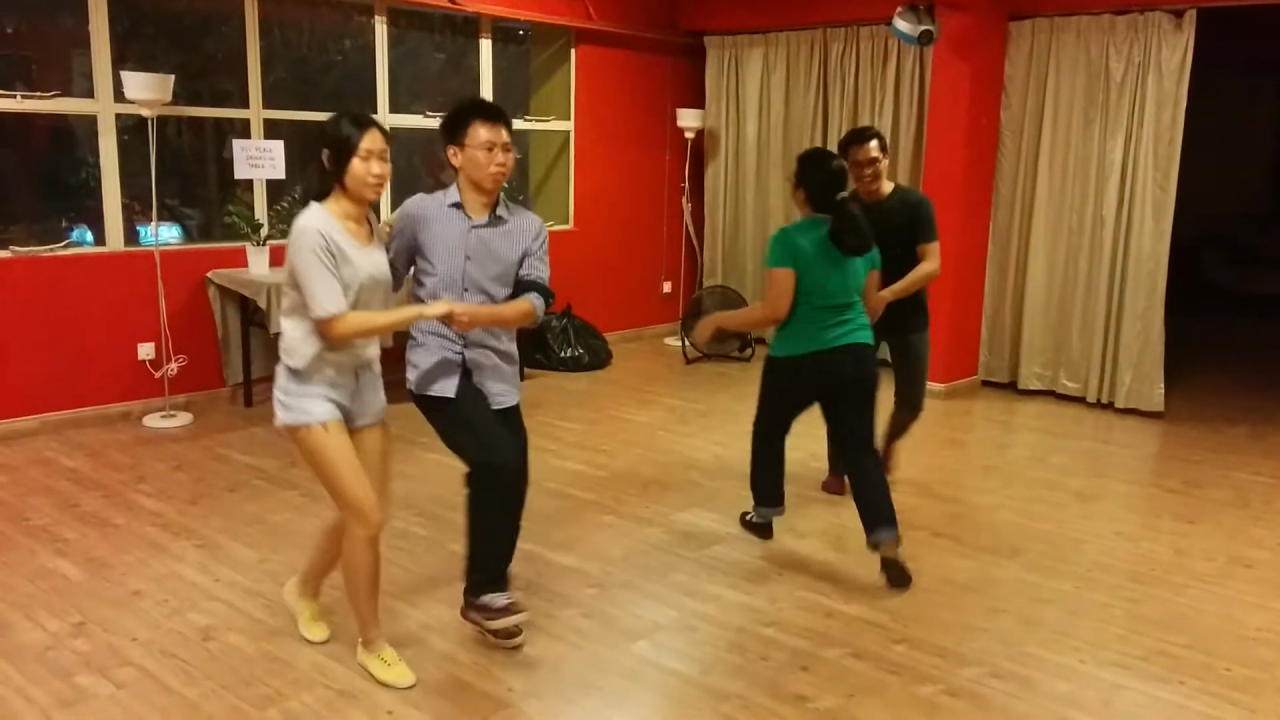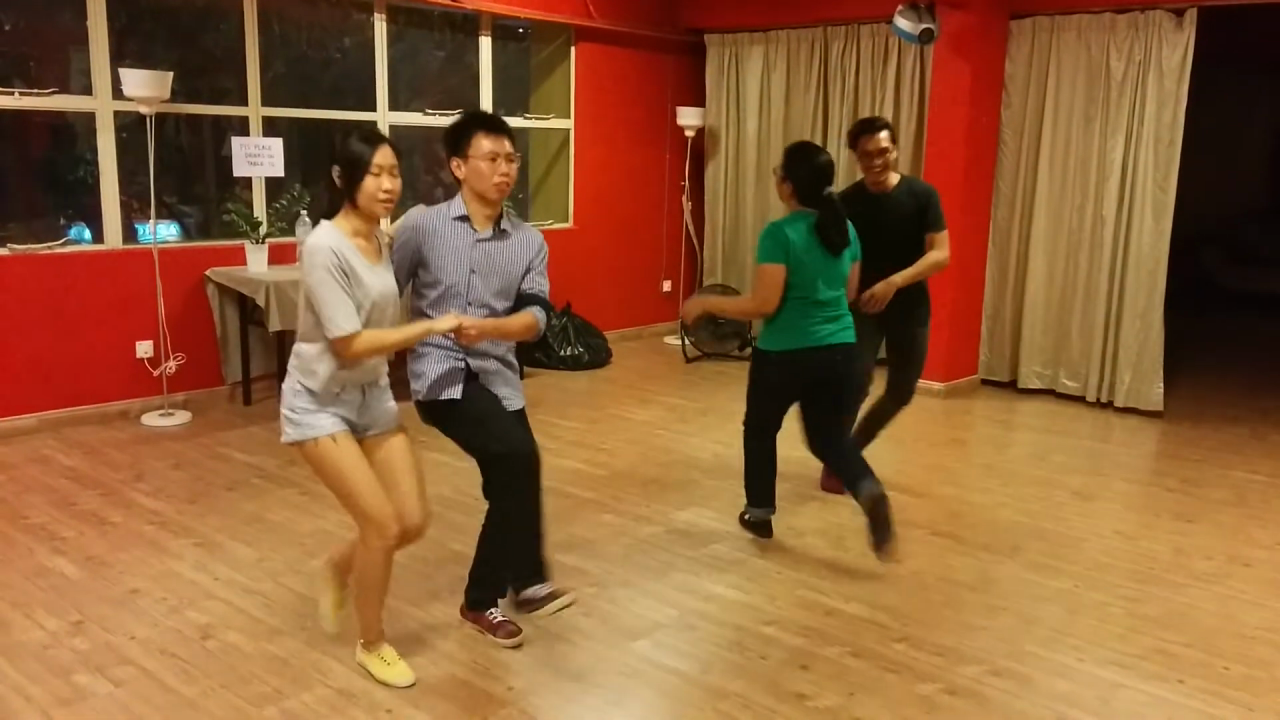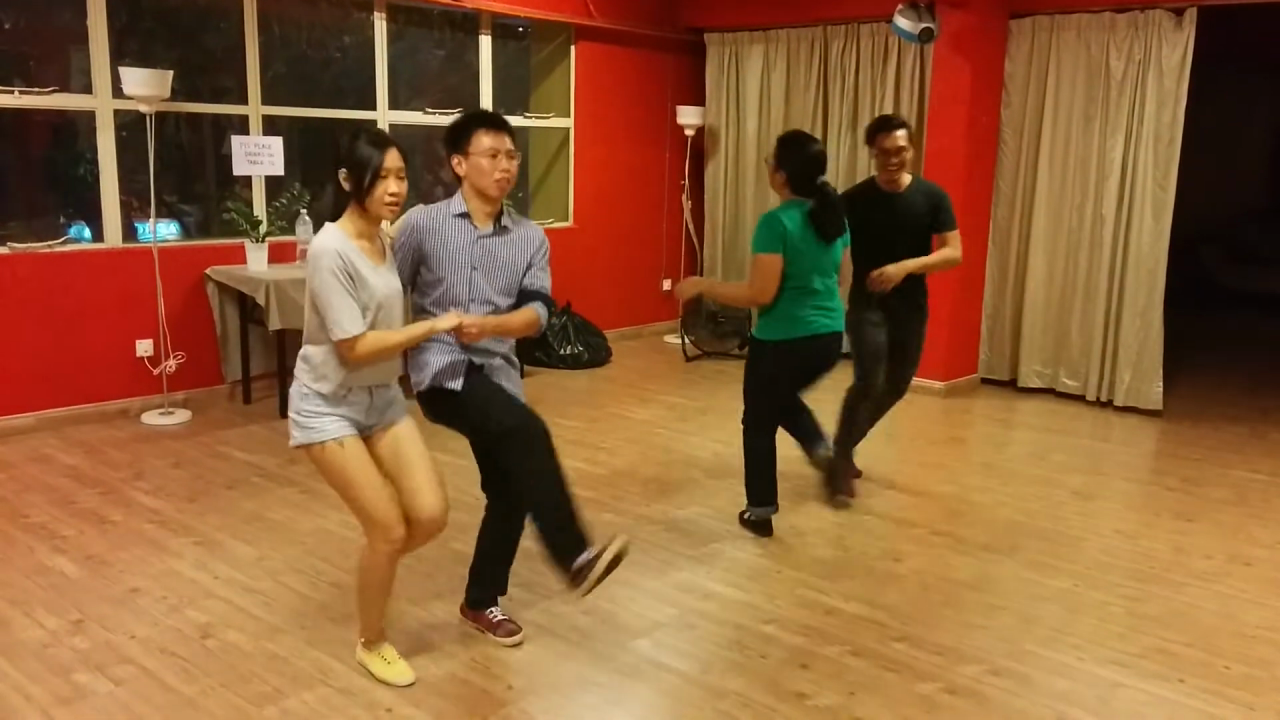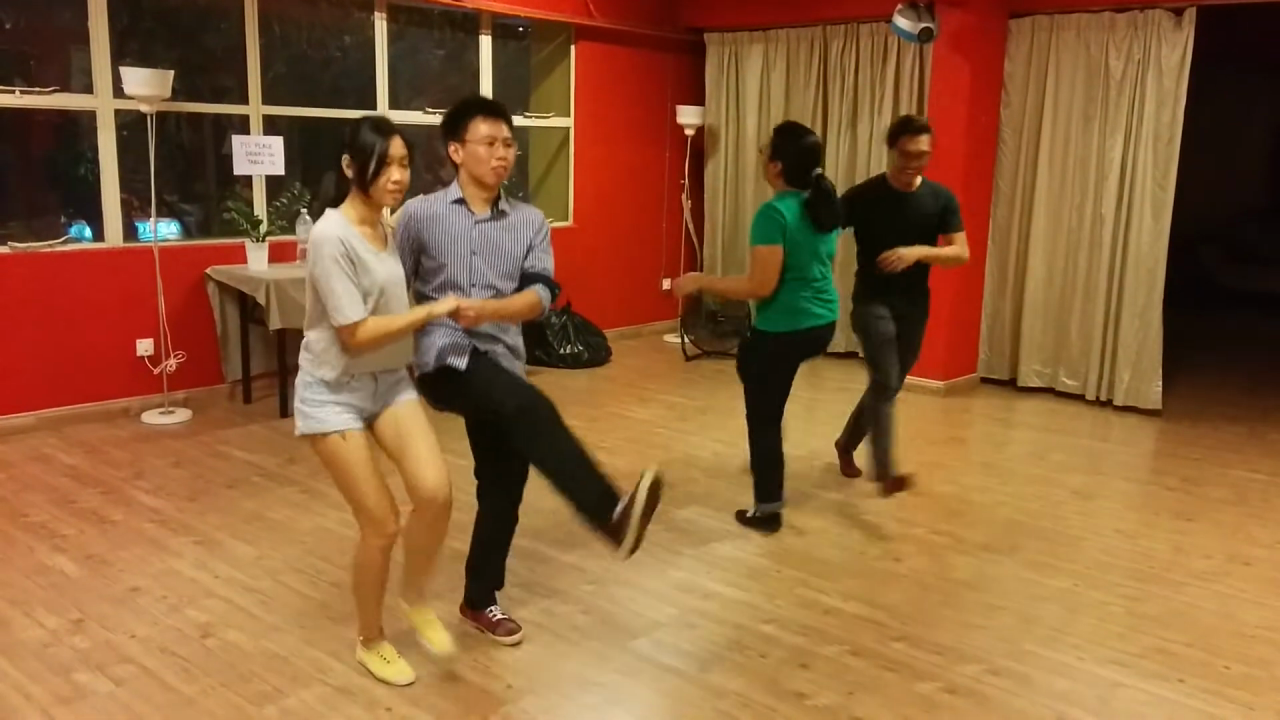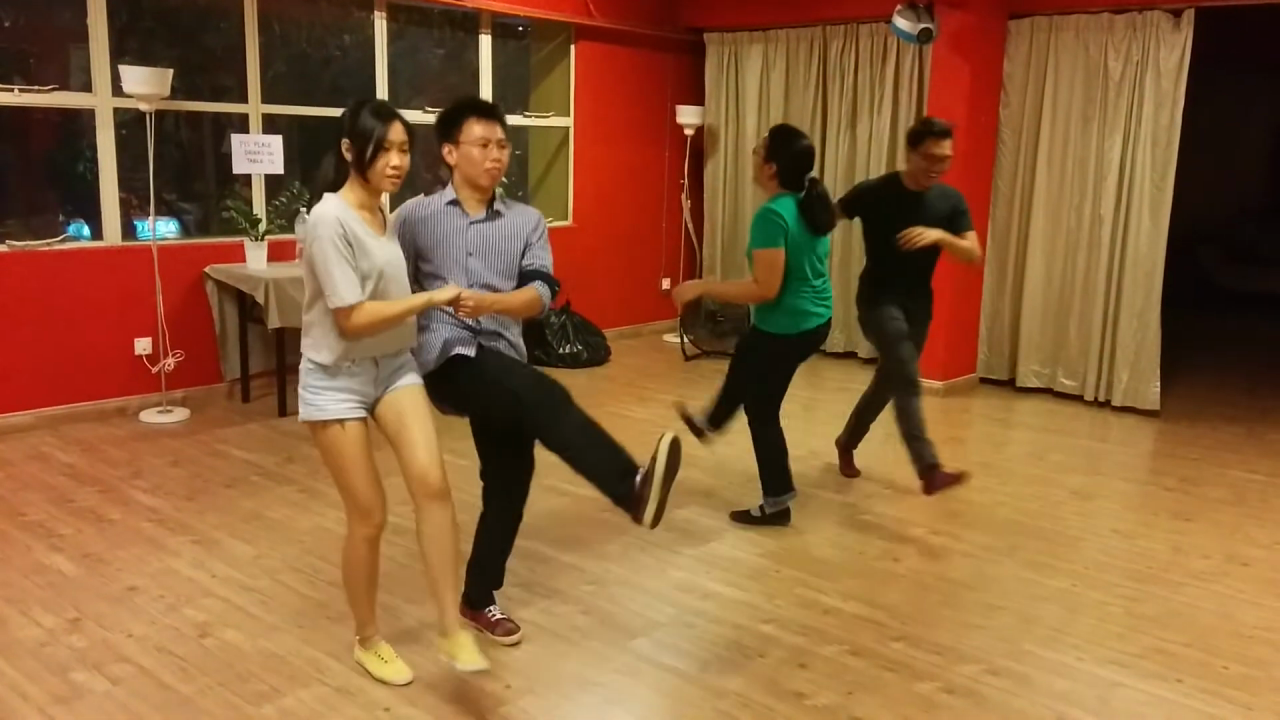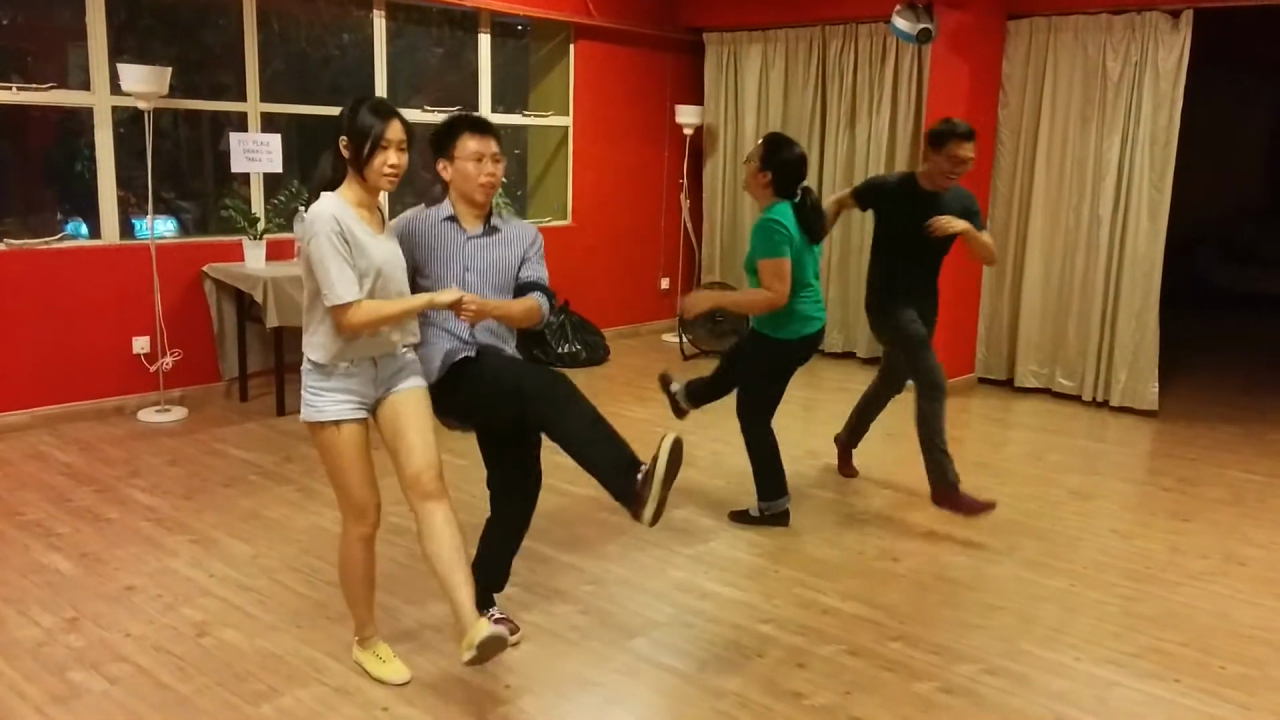
dt=0.1s
person 1, frame 1
left shoulder: (371, 224)
right shoulder: (312, 229)
right elbow: (336, 326)
right wrist: (420, 312)
left hip: (364, 379)
right hip: (311, 386)
left knee: (358, 512)
right knee: (368, 516)
left ankle: (303, 589)
right ankle: (371, 642)
person 1, frame 2
left shoulder: (379, 240)
right shoulder: (324, 248)
right elbow: (350, 346)
right wrist: (430, 327)
left hip: (372, 396)
right hip: (317, 403)
left knee: (411, 522)
right knee: (383, 523)
left ankle: (338, 570)
right ankle: (372, 643)
person 1, frame 3
left shoulder: (382, 241)
right shoulder: (329, 250)
right elbow: (354, 347)
right wrist: (432, 326)
left hip: (382, 395)
right hip: (326, 404)
left knee: (431, 513)
right knee: (387, 527)
left ankle: (374, 570)
right ankle: (372, 642)
person 1, frame 4
left shoulder: (384, 227)
right shoulder: (330, 236)
right elbow: (354, 333)
right wrist: (432, 311)
left hip: (389, 379)
right hip: (333, 391)
left knee: (436, 490)
right knee: (380, 522)
left ankle: (417, 598)
right ankle: (371, 640)
person 1, frame 5
left shoulder: (381, 214)
right shoulder: (329, 220)
right elbow: (352, 318)
right wrist: (431, 298)
left hip: (393, 366)
right hip: (334, 378)
left knee: (431, 480)
right knee: (368, 516)
left ankle: (452, 626)
right ankle: (367, 639)
person 1, frame 6
left shoulder: (382, 213)
right shoulder: (326, 218)
right elbow: (350, 316)
right wrist: (431, 300)
left hip: (396, 363)
right hip: (335, 378)
left knee: (426, 480)
right knee: (362, 515)
left ankle: (471, 622)
right ankle: (366, 638)
person 2, frame 1
left shoulder: (528, 228)
right shoulder: (418, 214)
left elbow: (535, 304)
right elbow: (386, 277)
left wrist: (482, 315)
left hip: (497, 372)
right hip: (439, 368)
left knee: (510, 482)
right knee: (496, 461)
left ankle: (484, 595)
right ankle: (487, 588)
person 2, frame 2
left shoulder: (530, 241)
right shoulder: (419, 227)
left elbow: (535, 317)
left wrist: (490, 329)
left hip: (498, 379)
right hip: (438, 377)
left knee: (508, 486)
right knee: (513, 454)
left ankle: (483, 599)
right ankle: (527, 581)
person 2, frame 3
left shoulder: (531, 238)
right shoulder: (421, 224)
left elbow: (537, 313)
left wrist: (490, 324)
left hip: (497, 371)
right hip: (441, 371)
left knee: (509, 488)
right knee: (525, 431)
left ankle: (482, 600)
right ankle: (575, 555)
person 2, frame 4
left shoulder: (530, 222)
right shoulder: (418, 214)
left elbow: (541, 296)
left wrist: (490, 308)
left hip: (497, 360)
right hip: (443, 358)
left knee: (503, 480)
right knee: (530, 409)
left ankle: (479, 599)
right ankle: (613, 514)
person 2, frame 5
left shoulder: (527, 221)
right shoulder: (415, 217)
left elbow: (541, 293)
left wrist: (490, 302)
left hip: (502, 357)
right hip: (447, 355)
left knee: (509, 482)
right knee: (543, 396)
left ankle: (479, 598)
right ankle: (632, 483)
person 2, frame 6
left shoulder: (523, 235)
right shoulder: (412, 229)
left elbow: (536, 305)
left wrist: (493, 308)
left hip: (505, 379)
right hip: (448, 370)
left knee: (517, 489)
right knee: (547, 386)
left ankle: (480, 598)
right ankle: (634, 481)
person 3, frame 1
left shoulder: (789, 240)
right shoulder: (861, 236)
left elbow: (774, 311)
left wrist: (717, 320)
left hip: (796, 361)
right hip: (854, 356)
left knee: (769, 433)
right knee: (860, 453)
left ankle: (764, 514)
right ankle: (887, 545)
person 3, frame 2
left shoulder: (778, 233)
right shoulder: (845, 229)
left elbow: (765, 304)
left wrist: (706, 304)
left hip: (786, 354)
right hip: (839, 351)
left knee: (760, 429)
right knee: (827, 434)
left ankle: (759, 514)
right ankle: (869, 492)
person 3, frame 3
left shoulder: (775, 223)
right shoulder: (834, 216)
left elbow: (761, 294)
left wrist: (701, 285)
left hip: (782, 342)
right hip: (828, 336)
left knee: (759, 422)
right knee: (785, 397)
left ankle: (761, 511)
right ankle: (821, 451)
person 3, frame 4
left shoulder: (773, 213)
right shoulder: (821, 205)
left elbow: (761, 286)
left wrist: (702, 281)
left hip: (782, 329)
right hip: (821, 323)
left knee: (762, 413)
right knee: (752, 366)
left ankle: (767, 509)
right ankle: (768, 459)
person 3, frame 5
left shoulder: (771, 216)
right shoulder: (813, 206)
left elbow: (765, 289)
left wrist: (703, 287)
left hip: (783, 330)
right hip: (816, 321)
left knee: (762, 410)
right knee: (745, 361)
left ankle: (777, 503)
right ankle: (709, 422)
person 3, frame 6
left shoulder: (771, 226)
right shoulder: (792, 213)
left elbow: (775, 296)
left wrist: (714, 299)
left hip: (784, 335)
right hip: (800, 328)
left knee: (754, 413)
right knee: (736, 363)
left ankle: (773, 505)
right ankle: (687, 396)
person 4, frame 1
left shoulder: (915, 205)
left elbow: (932, 265)
left wrist: (885, 297)
left hip: (908, 316)
left knee: (911, 401)
left ankle: (887, 445)
right ankle: (837, 469)
person 4, frame 2
left shoulder: (921, 195)
right shoulder: (847, 202)
left elbow: (942, 254)
left wrist: (894, 282)
left hip: (912, 307)
right hip: (864, 307)
left knee: (901, 392)
left ankle: (854, 446)
person 4, frame 3
left shoulder: (932, 197)
right shoulder: (854, 200)
left elbow: (954, 253)
left wrist: (906, 266)
left hip: (910, 307)
right hip: (866, 304)
left knee: (894, 388)
right knee: (869, 384)
left ankle: (844, 448)
right ankle: (839, 464)
person 4, frame 4
left shoulder: (940, 199)
right shoulder: (864, 195)
left elbow: (963, 255)
left wrist: (918, 252)
left hip: (914, 305)
right hip: (871, 300)
left knee: (888, 384)
right knee: (887, 379)
left ankle: (846, 444)
right ankle: (884, 470)
person 4, frame 5
left shoulder: (951, 200)
right shoulder: (873, 192)
left elbow: (974, 255)
left wrist: (940, 235)
left hip: (919, 305)
right hip: (878, 301)
left knee: (887, 381)
right knee: (906, 376)
left ankle: (847, 442)
right ankle: (930, 470)
person 4, frame 6
left shoulder: (962, 200)
right shoulder: (889, 188)
left elbow: (989, 257)
right elbow: (839, 201)
left wrist: (966, 228)
left hip: (923, 303)
right hip: (888, 302)
left knee: (891, 381)
right knee: (933, 384)
left ankle: (846, 442)
right ankle: (946, 488)
